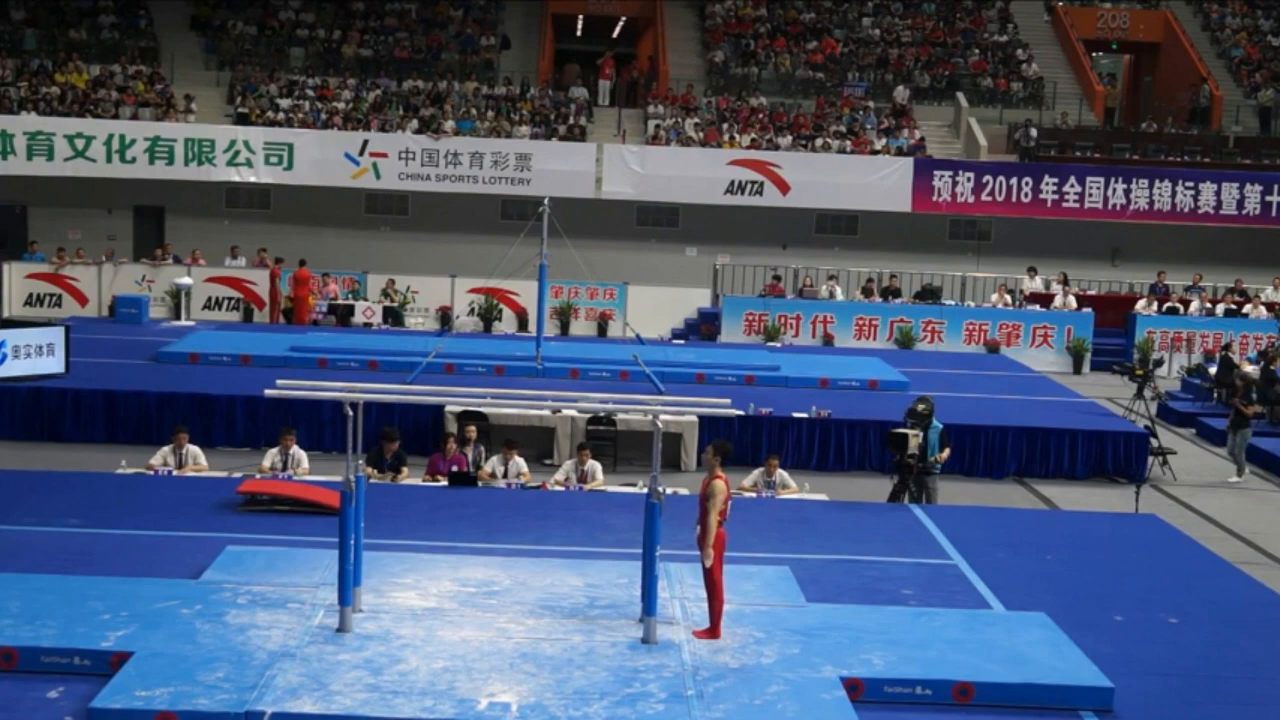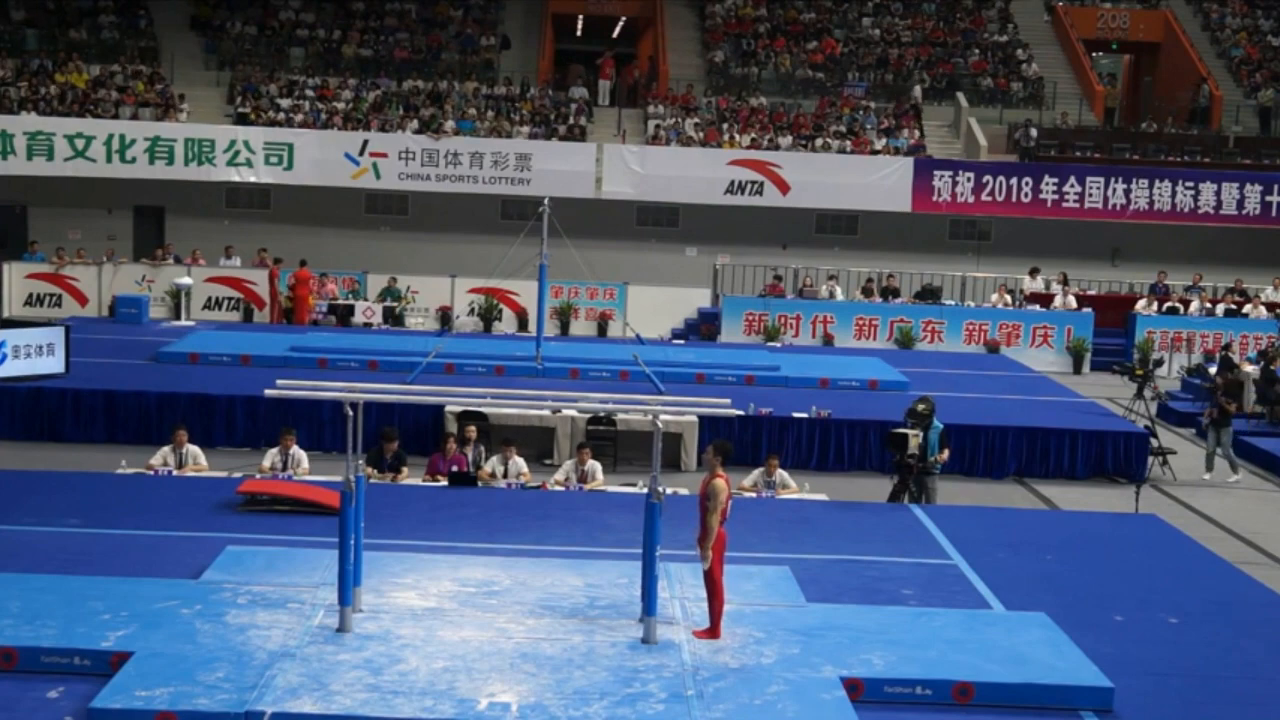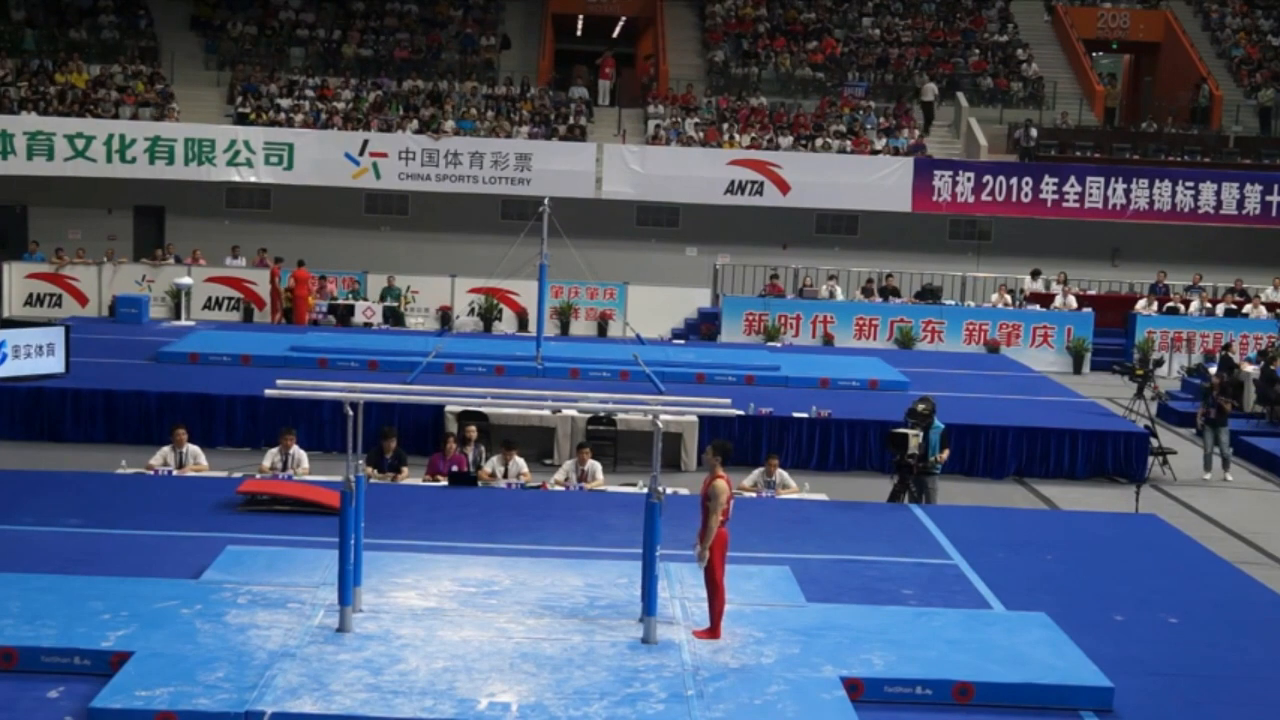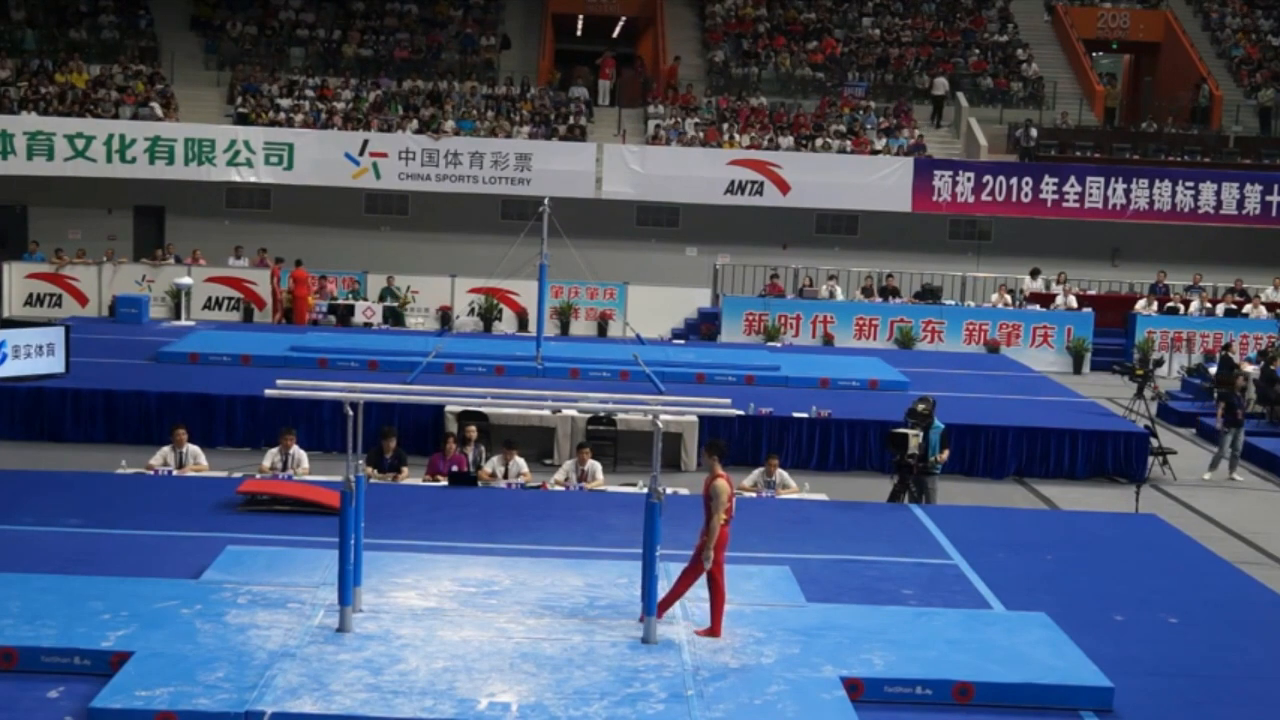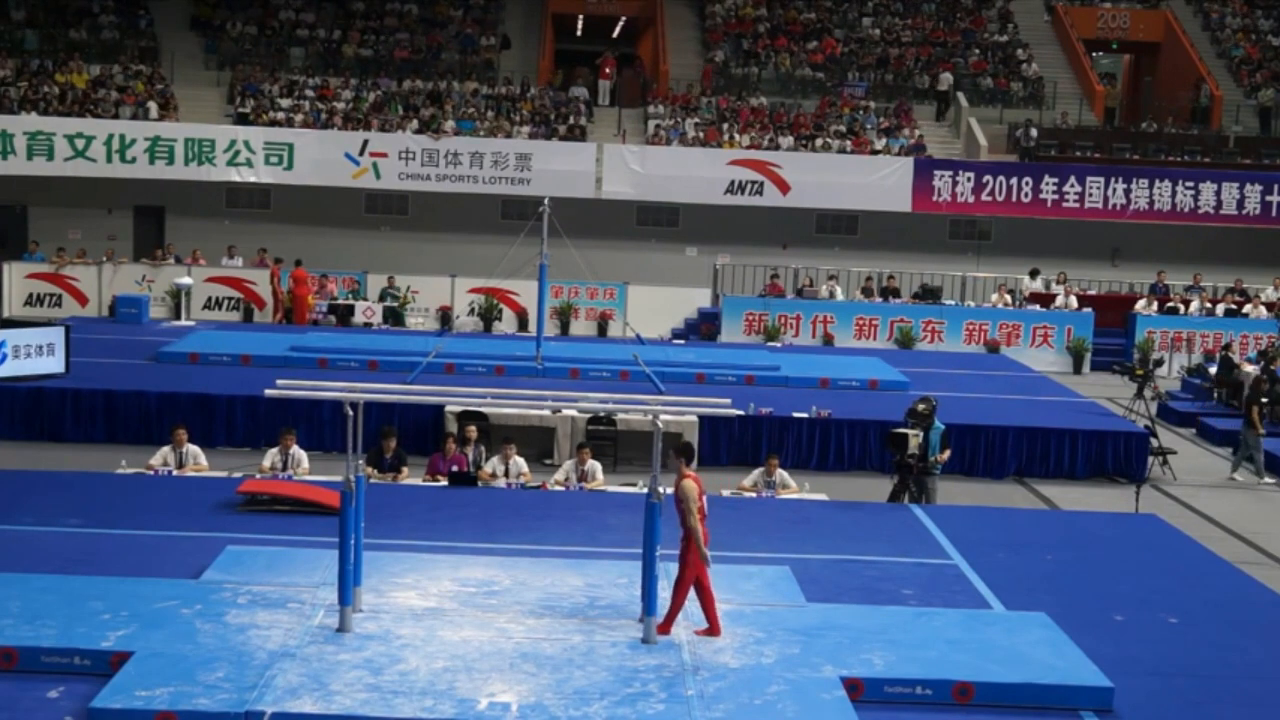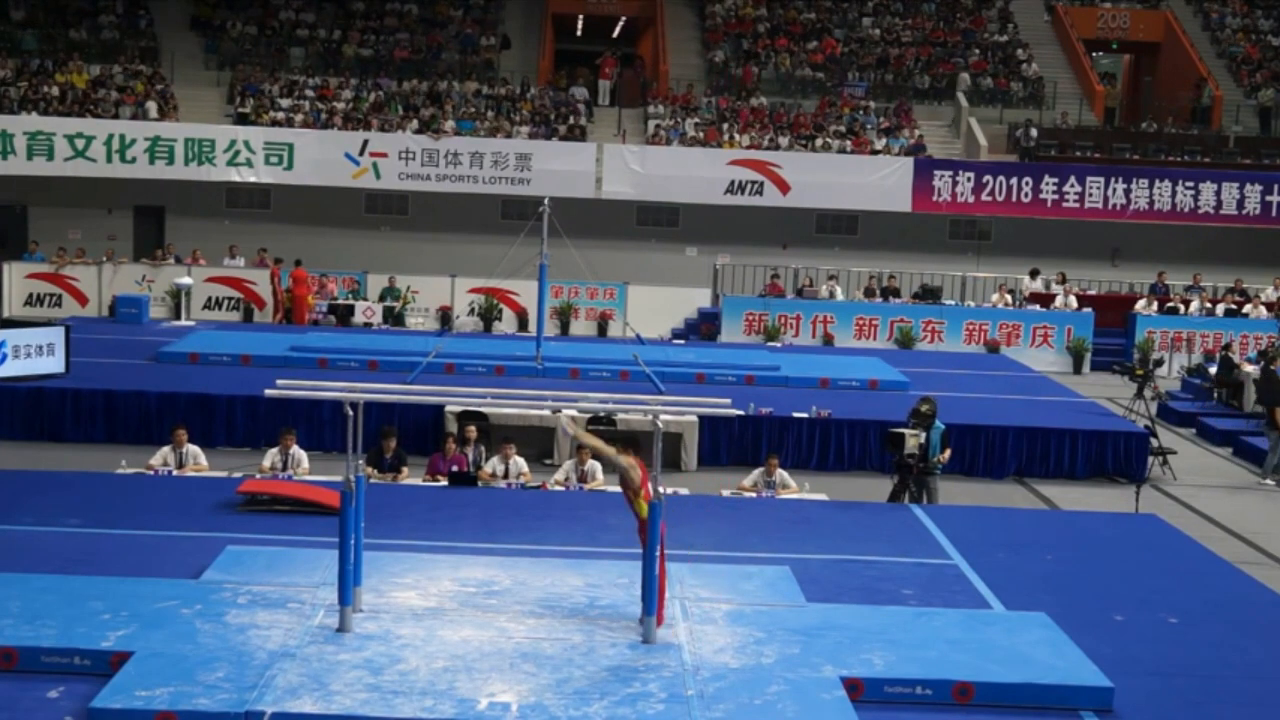
dt=0.7s
person 1, frame 1
left shoulder: (717, 484)
right shoulder: (710, 478)
left elbow: (713, 516)
left wrist: (708, 545)
right wrist: (698, 525)
left hip: (713, 537)
right hip: (708, 536)
left knee: (714, 584)
right knee: (710, 584)
left ankle: (714, 630)
right ankle: (712, 627)
person 1, frame 2
left shoulder: (717, 483)
right shoulder: (710, 478)
left elbow: (714, 518)
left wrist: (707, 547)
right wrist: (702, 540)
left hip: (714, 538)
right hip: (708, 536)
left knee: (714, 584)
right knee: (710, 583)
left ankle: (714, 630)
right ankle: (712, 627)
person 1, frame 3
left shoulder: (718, 485)
right shoulder: (711, 478)
left elbow: (715, 518)
left wrist: (705, 547)
right wrist: (700, 538)
left hip: (715, 538)
right hip: (710, 536)
left knee: (715, 584)
right knee: (712, 584)
left ankle: (714, 630)
right ankle: (713, 627)
person 1, frame 4
left shoulder: (719, 484)
right shoulder: (714, 479)
left elbow: (717, 518)
left wrist: (709, 548)
right wrist: (704, 538)
left hip: (715, 536)
right hip: (713, 535)
left knee: (688, 576)
right knee: (716, 583)
left ankle: (658, 610)
right ankle: (715, 628)
person 1, frame 5
left shoulder: (686, 483)
right shoulder: (690, 478)
left elbow: (694, 518)
left wrist: (702, 547)
left hip: (693, 537)
right hip: (696, 536)
left knee: (682, 583)
right knee: (701, 583)
left ankle: (666, 626)
right ankle: (713, 627)
person 1, frame 6
left shoulder: (629, 466)
right shoulder: (632, 464)
left elbow: (602, 449)
right elbow: (603, 447)
left wrist: (575, 432)
right wrist: (575, 429)
left hip: (649, 524)
right hip: (649, 522)
right knee: (655, 567)
left ankle: (656, 615)
right ankle: (656, 612)
